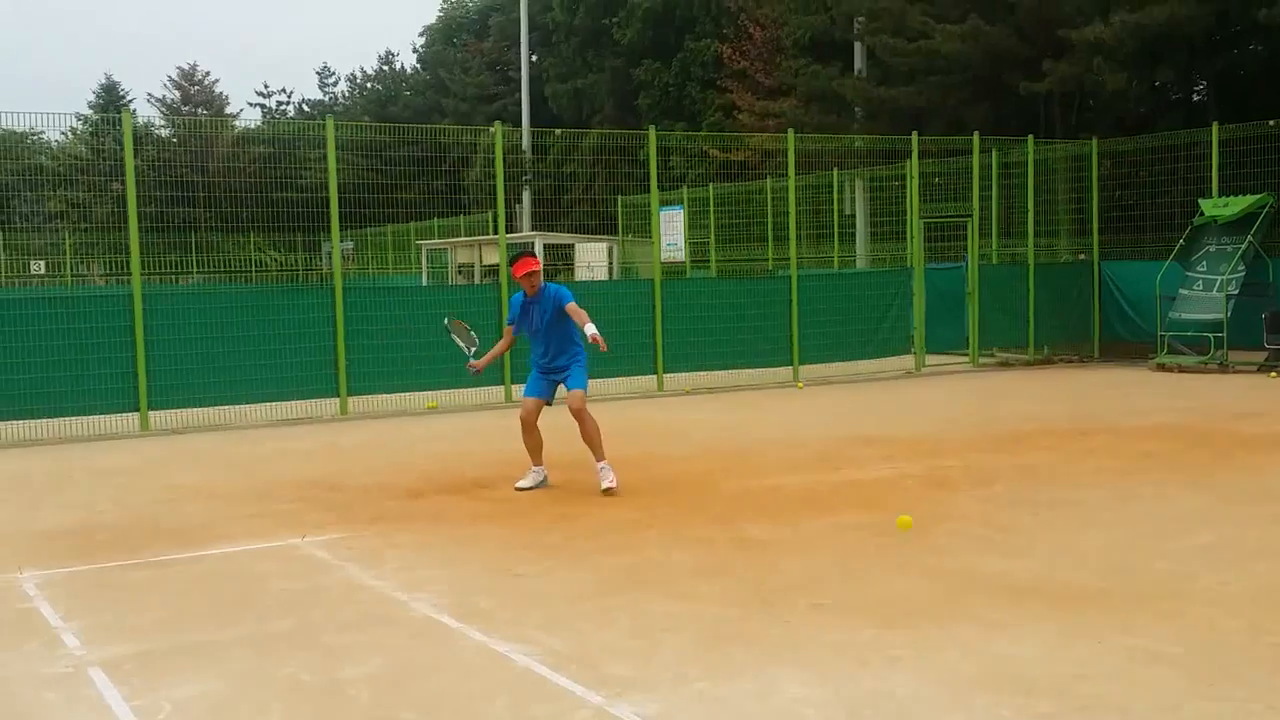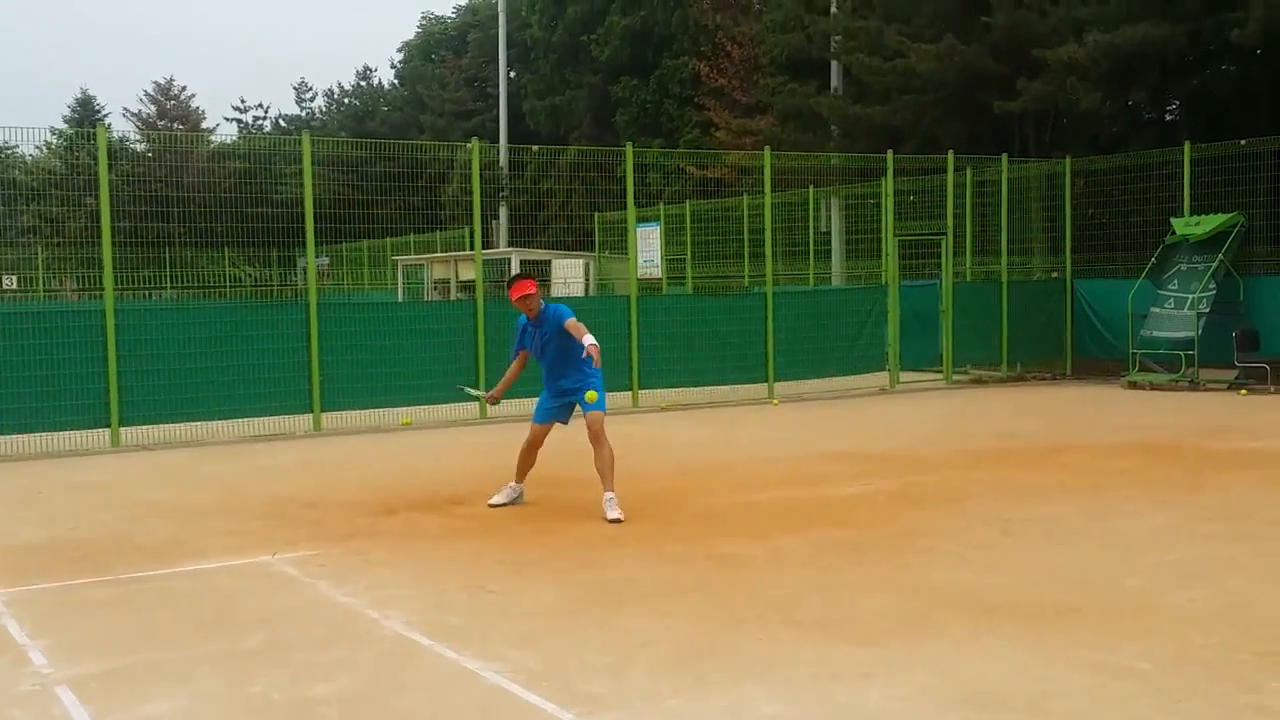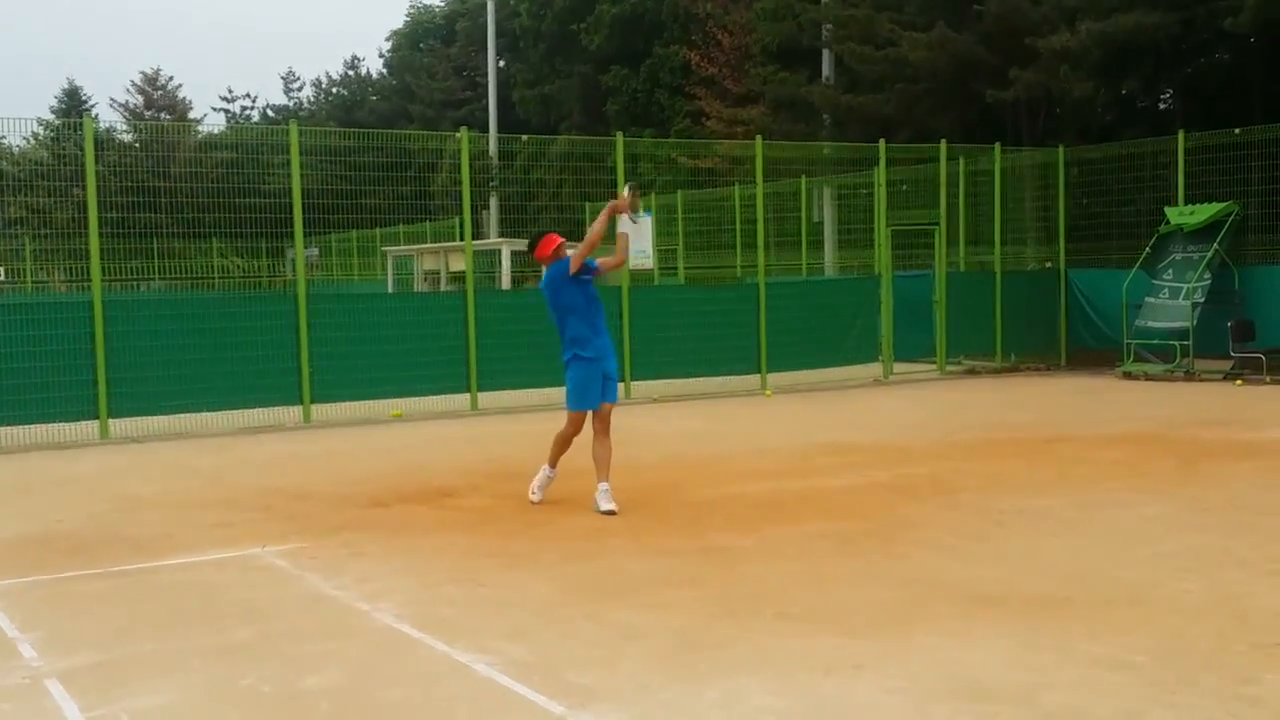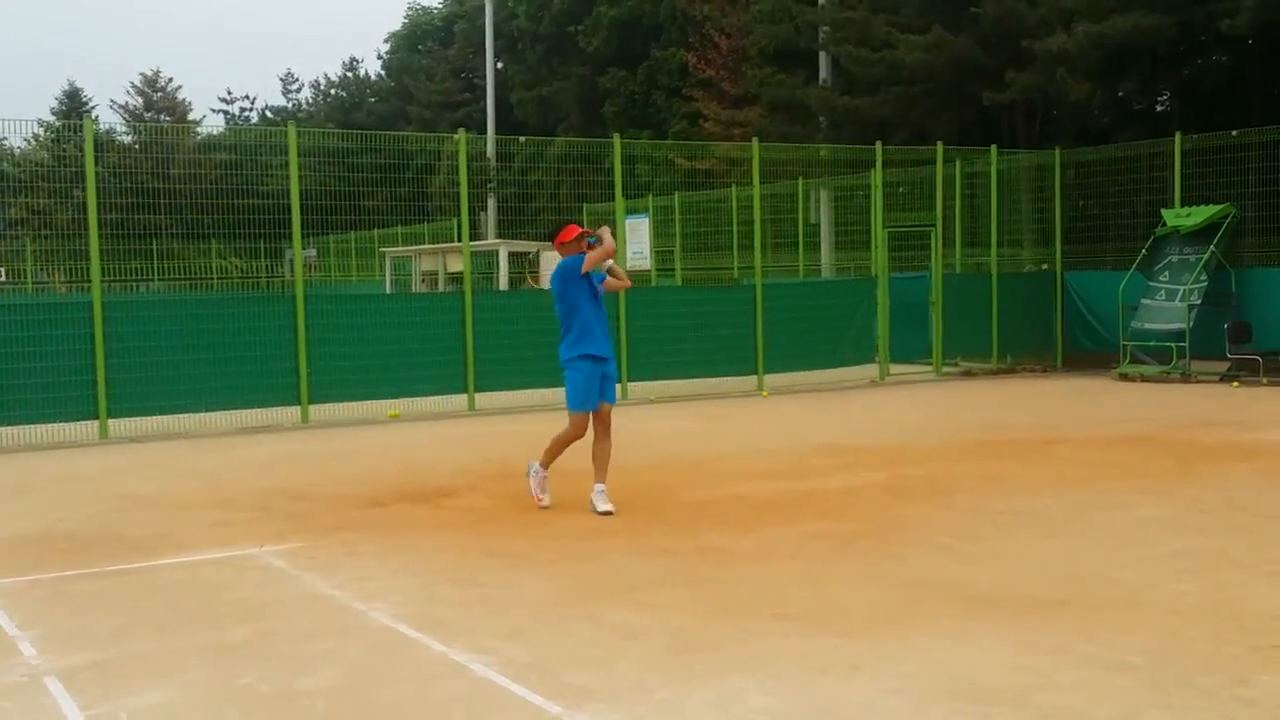
dt=0.4s
person 1, frame 1
left shoulder: (557, 292)
right shoulder: (516, 303)
left elbow: (576, 312)
right elbow: (508, 339)
left wrist: (590, 329)
right wrist: (484, 362)
left hip: (571, 362)
right hip: (541, 367)
left knee: (578, 407)
right knee: (527, 417)
left ankle: (603, 467)
right ankle: (538, 472)
person 1, frame 2
left shoulder: (558, 312)
right shoulder: (523, 326)
left elbow: (574, 327)
right elbow: (519, 362)
left wrist: (588, 340)
right wrist: (498, 390)
left hip: (587, 382)
right hip: (555, 388)
left knee: (597, 431)
right knee: (533, 440)
left ankle: (610, 499)
right ankle: (516, 488)
person 1, frame 3
left shoulder: (580, 268)
right shoulder: (553, 278)
left elbow: (620, 256)
right elbow: (590, 242)
right wrist: (609, 209)
left hip: (605, 355)
right hip: (581, 358)
left knee: (603, 424)
right knee: (574, 427)
left ankle: (603, 490)
right ankle: (548, 472)
person 1, frame 4
left shoulder: (589, 275)
right shoulder: (565, 269)
left elbow: (623, 283)
right elbow: (610, 243)
left wrist: (602, 255)
right wrist: (606, 234)
left hip: (603, 357)
right hip: (579, 359)
left knee: (603, 423)
right knee: (578, 427)
left ankle: (599, 491)
right ankle: (539, 470)
